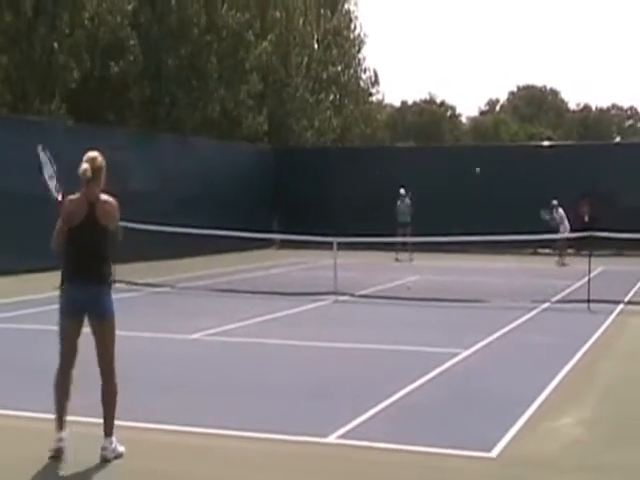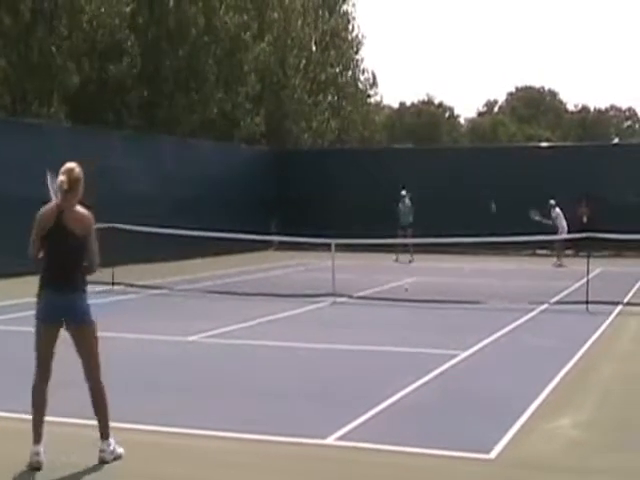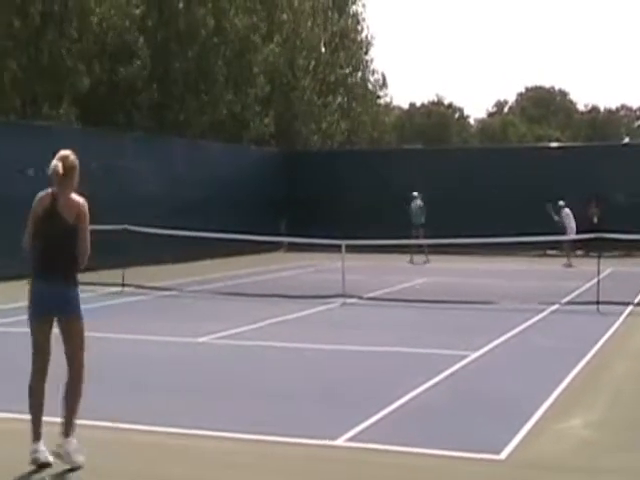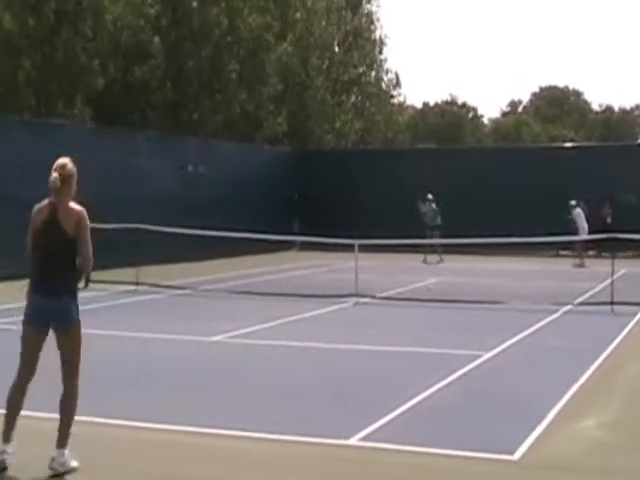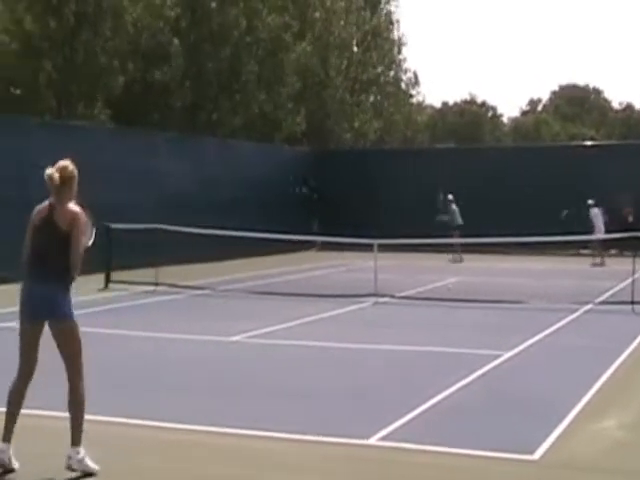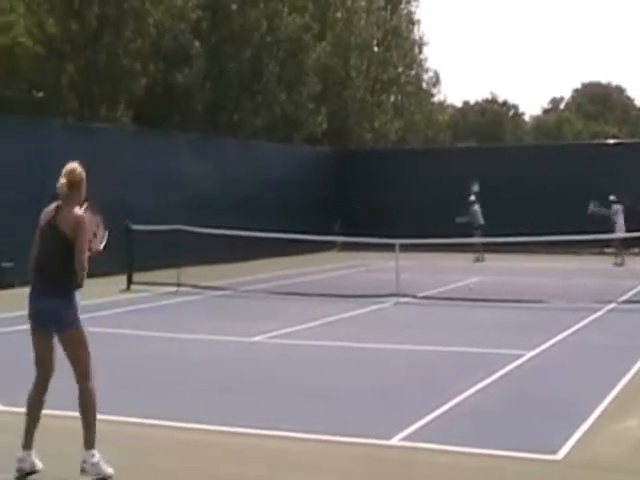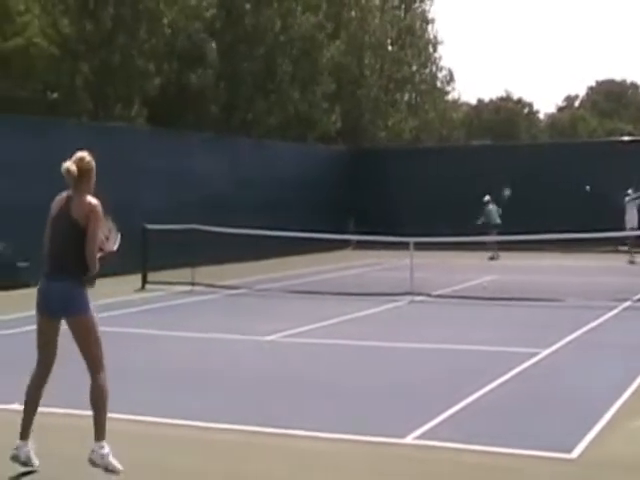
dt=0.2s
person 1, frame 1
left shoulder: (69, 204)
right shoulder: (111, 206)
left elbow: (56, 244)
left hip: (72, 290)
right hip: (99, 292)
left knee: (66, 364)
right knee: (107, 369)
left ankle: (60, 433)
right ankle: (109, 442)
person 1, frame 2
left shoulder: (44, 213)
right shoulder: (84, 216)
left elbow: (33, 253)
right elbow: (93, 263)
left hip: (47, 297)
right hip: (73, 298)
left knee: (42, 374)
right knee: (93, 375)
left ankle: (37, 448)
right ankle: (106, 443)
person 1, frame 3
left shoulder: (40, 199)
right shoulder: (79, 204)
left elbow: (28, 244)
right elbow: (83, 254)
left hip: (39, 289)
right hip: (64, 290)
left knee: (39, 370)
right knee: (76, 370)
left ankle: (37, 446)
right ankle: (67, 442)
person 1, frame 4
left shoulder: (38, 210)
right shoulder: (79, 214)
left elbow: (31, 252)
right elbow: (87, 263)
left hip: (36, 298)
right hip: (64, 301)
right knee: (71, 381)
right ankle: (61, 453)
person 1, frame 5
left shoulder: (39, 210)
right shoulder: (74, 212)
left elbow: (28, 254)
right elbow: (76, 260)
left hip: (30, 292)
right hip: (55, 295)
right knee: (76, 376)
right ankle: (76, 453)
person 1, frame 6
left shoulder: (46, 212)
right shoulder: (79, 217)
left elbow: (34, 258)
right elbow: (80, 267)
right wrist: (80, 278)
left hip: (36, 300)
right hip: (60, 302)
left knee: (42, 379)
right knee: (85, 380)
person 1, frame 7
left shoulder: (58, 202)
right shoulder: (91, 205)
left elbow: (48, 246)
right elbow: (91, 257)
right wrist: (89, 272)
left hip: (47, 288)
right hip: (70, 291)
left knee: (42, 368)
right knee: (97, 369)
left ankle: (22, 446)
right ankle: (100, 449)
